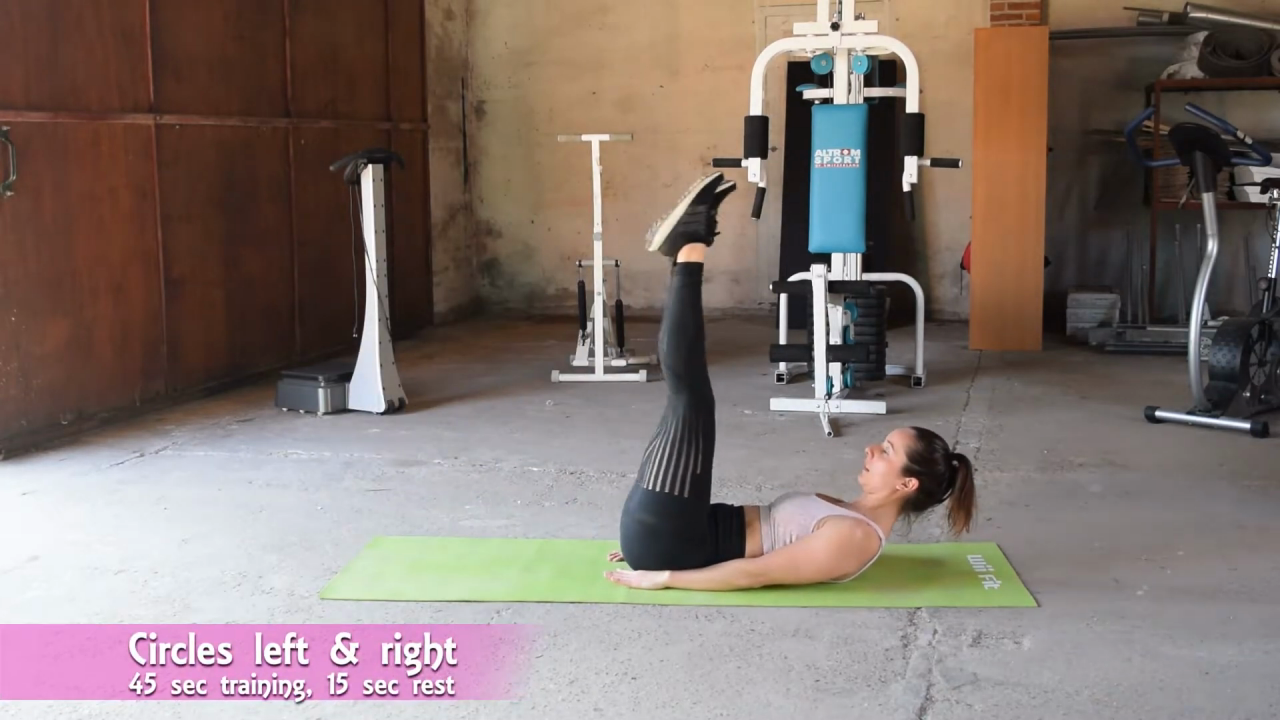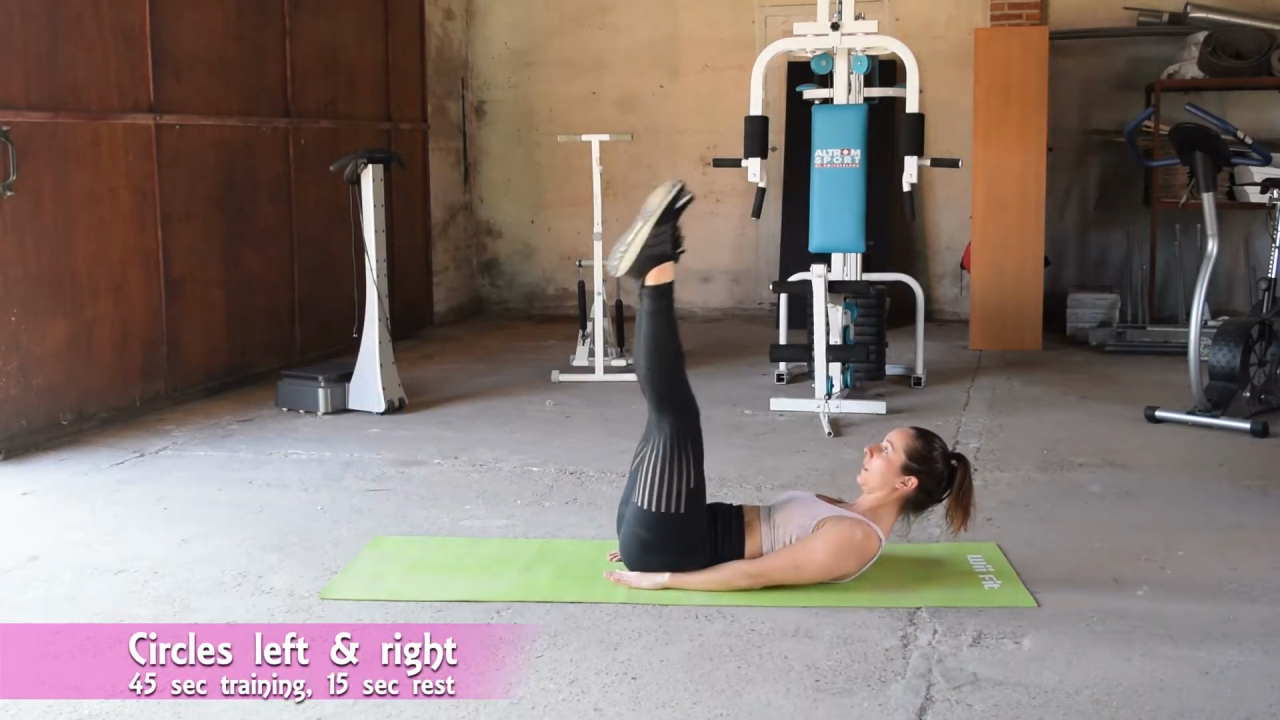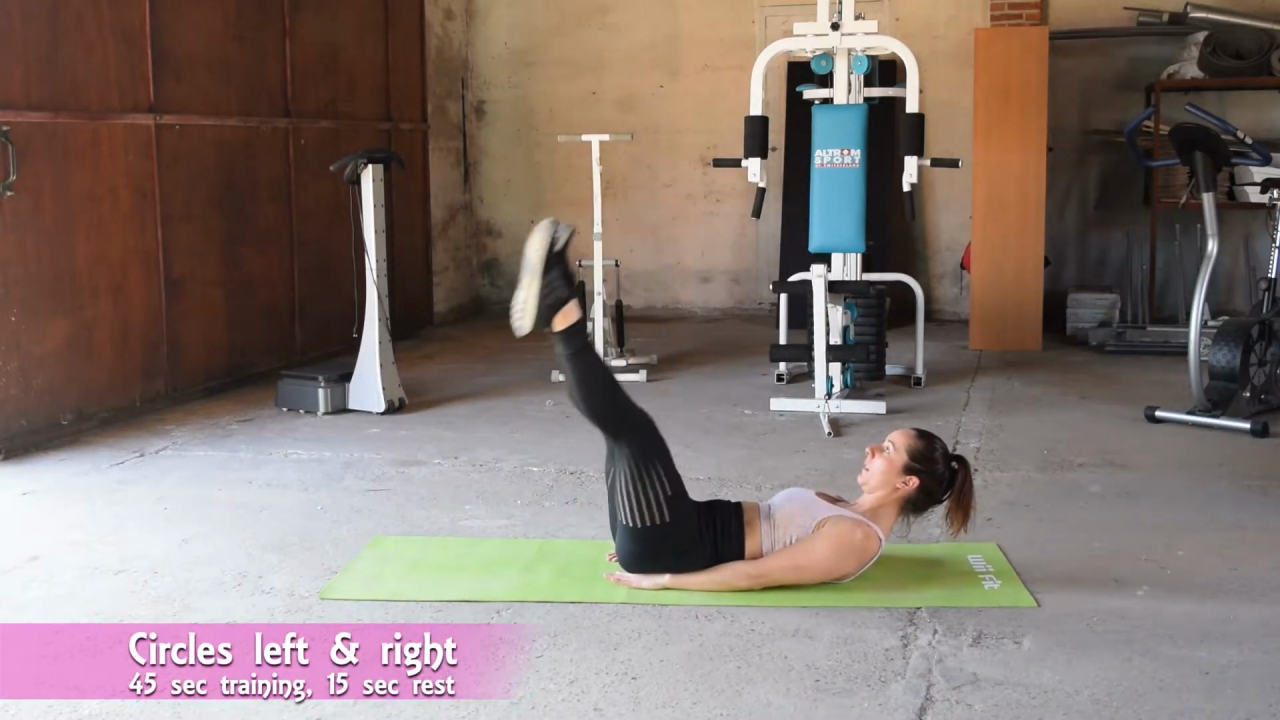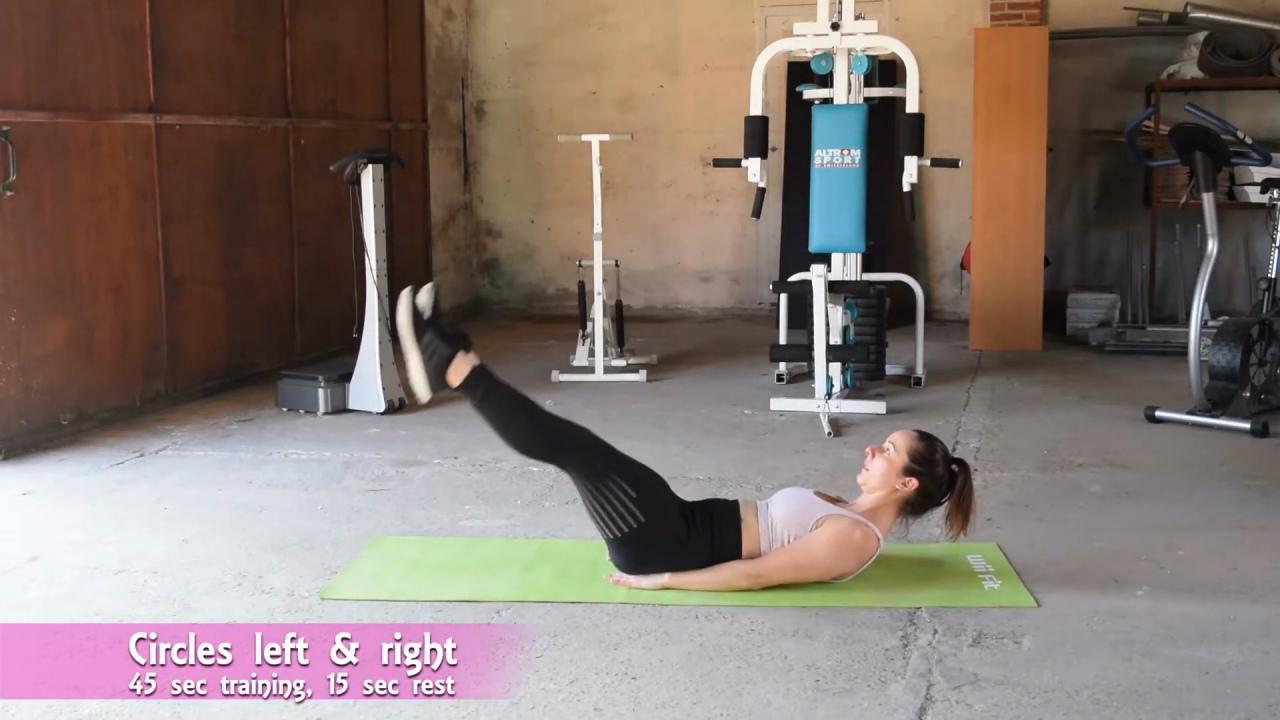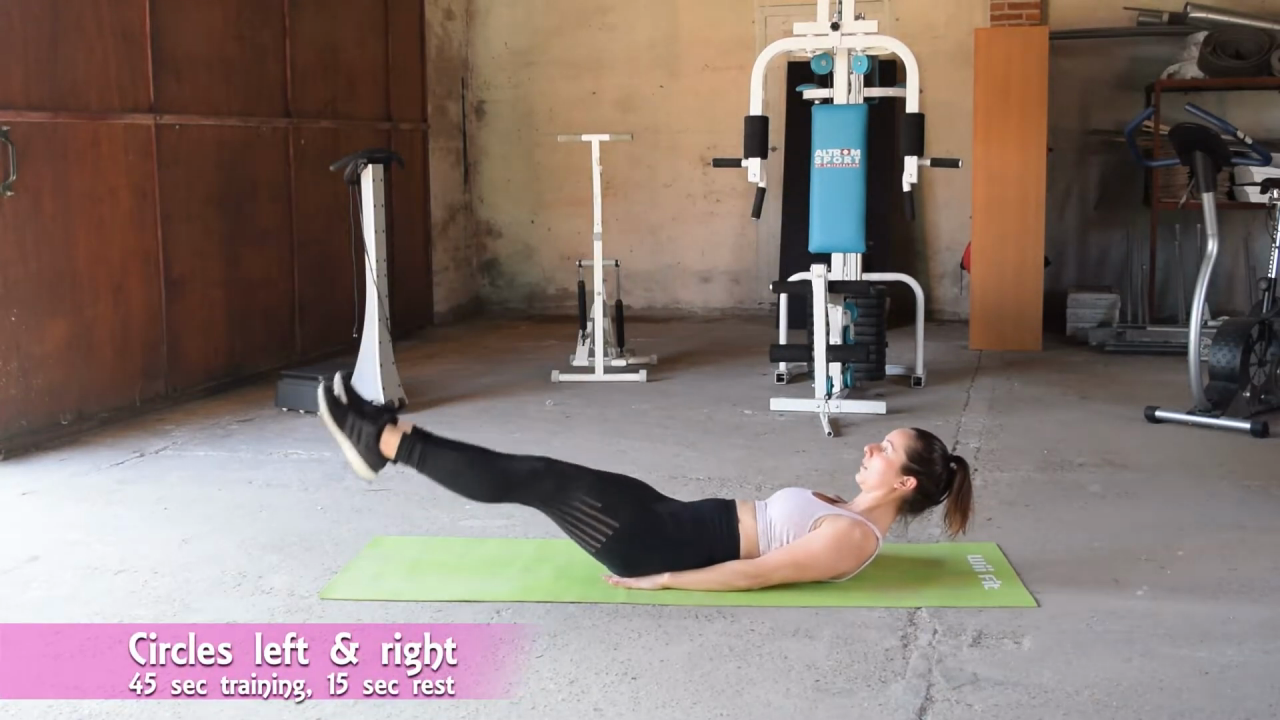
dt=0.2s
person 1, frame 1
left shoulder: (856, 537)
right shoulder: (855, 515)
left elbow: (758, 574)
left wrist: (660, 577)
left hip: (666, 549)
right hip: (677, 538)
left knee: (689, 392)
left ankle: (688, 249)
person 1, frame 2
left shoulder: (856, 538)
right shoulder: (851, 512)
left elbow: (758, 574)
left wrist: (660, 577)
left hip: (666, 550)
left knee: (672, 408)
left ankle: (655, 267)
right ankle: (653, 267)
person 1, frame 3
left shoulder: (856, 539)
right shoulder: (851, 512)
left elbow: (757, 575)
left wrist: (661, 579)
left hip: (668, 550)
right hip: (690, 526)
left knee: (629, 429)
left ankle: (561, 310)
right ankle: (559, 307)
person 1, frame 4
left shoulder: (856, 535)
right shoulder: (848, 511)
left elbow: (758, 574)
left wrist: (662, 577)
left hip: (681, 543)
right hip: (690, 523)
left knee: (574, 449)
right knee: (577, 448)
left ankle: (452, 364)
right ankle: (453, 361)
person 1, frame 5
left shoulder: (854, 539)
right shoulder: (846, 510)
left elbow: (759, 572)
left wrist: (661, 578)
left hip: (671, 546)
right hip: (681, 525)
left knee: (540, 480)
right knee: (549, 475)
left ankle: (389, 440)
right ankle: (390, 434)
